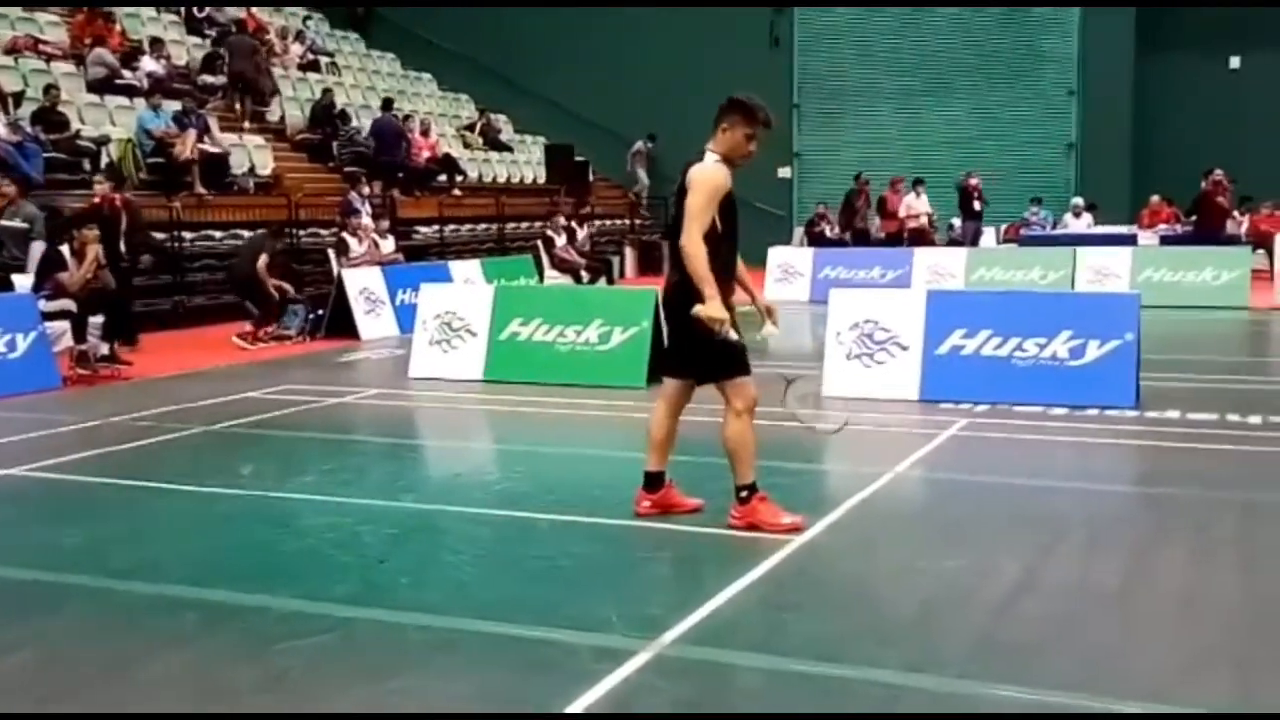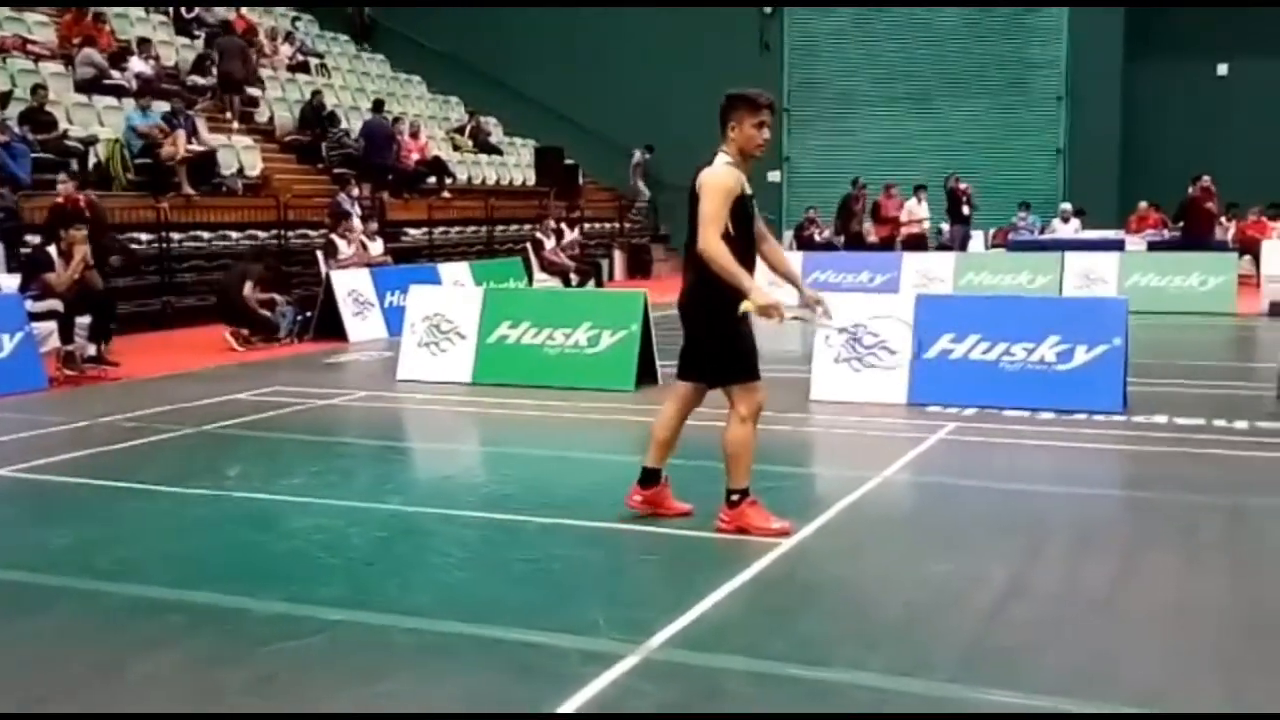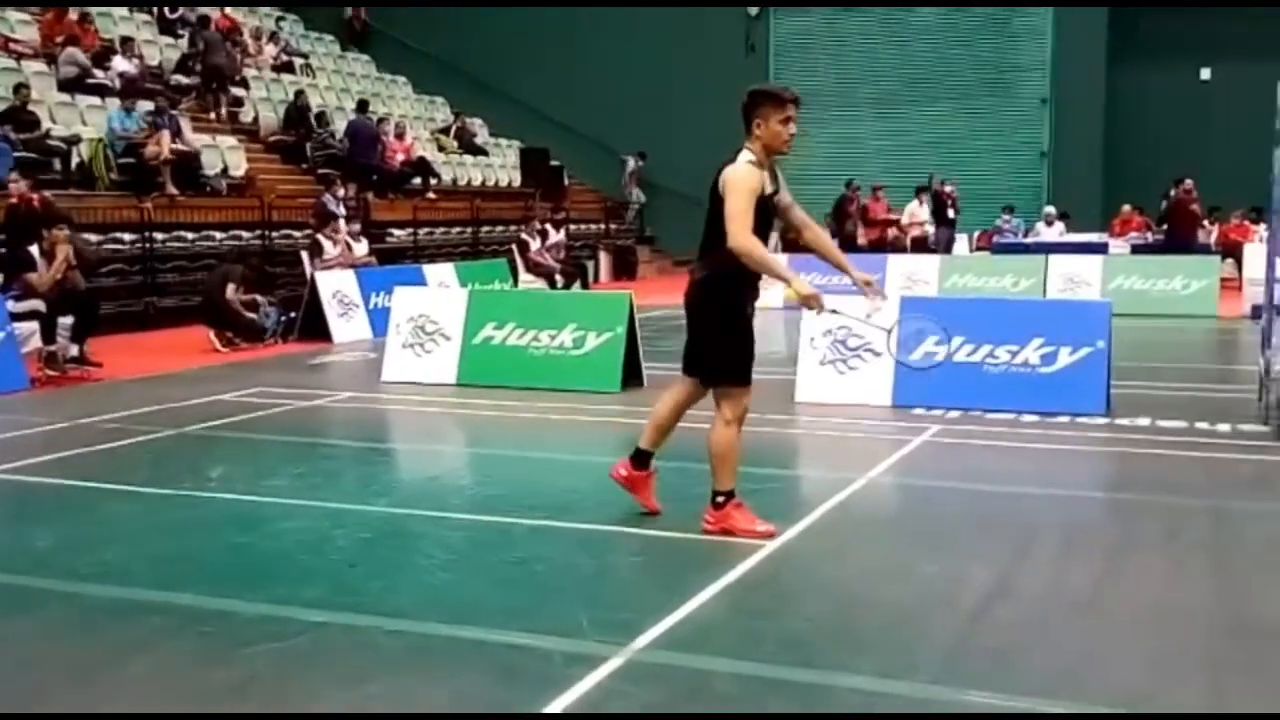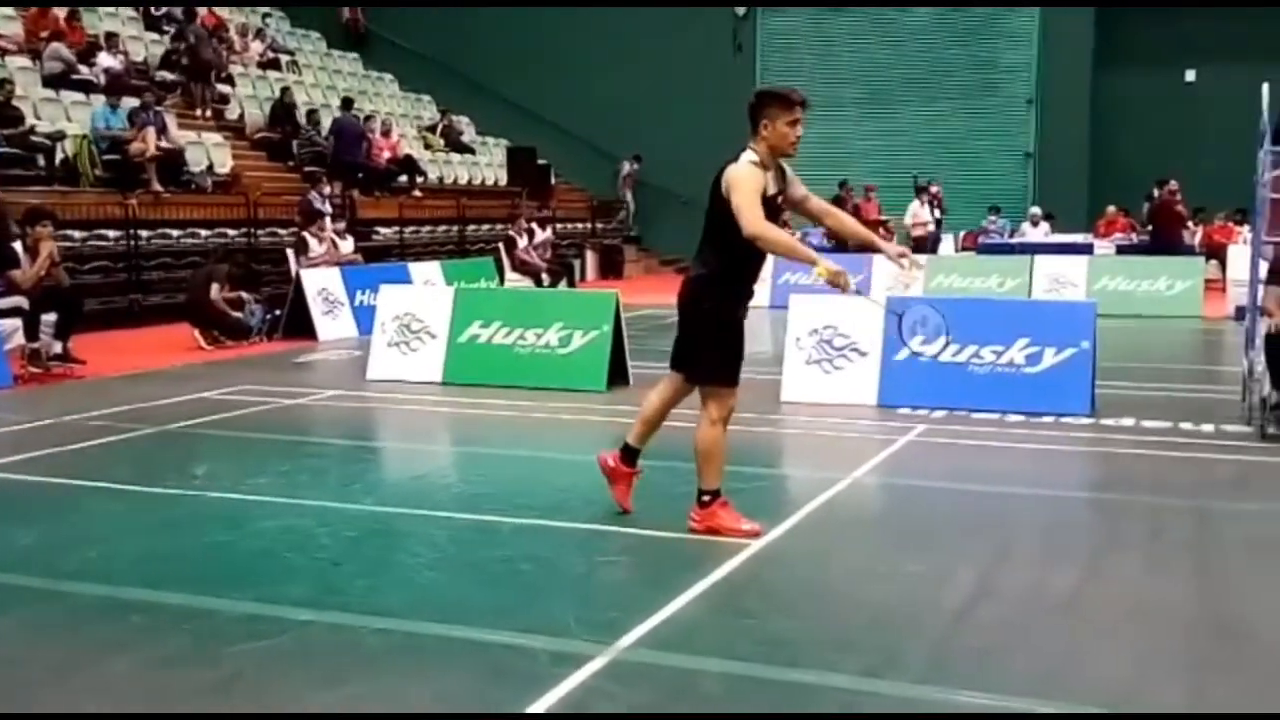
dt=0.3s
person 1, frame 1
left shoulder: (706, 171)
right shoulder: (711, 173)
right elbow: (691, 241)
left wrist: (753, 294)
right wrist: (712, 299)
left hip: (685, 300)
right hip: (699, 303)
left knee: (673, 394)
right knee: (742, 398)
left ankle: (654, 490)
right ankle: (747, 502)
person 1, frame 2
left shoulder: (737, 178)
right shoulder: (720, 176)
left elbow: (762, 240)
right elbow: (708, 244)
left wrist: (801, 287)
right wrist: (753, 290)
left hip: (708, 302)
right hip: (715, 303)
left knee: (685, 395)
right knee: (747, 402)
left ankle: (649, 487)
right ankle: (737, 506)
person 1, frame 3
left shoulder: (769, 174)
right shoulder: (742, 174)
left elbow: (805, 227)
right elbow: (740, 241)
left wrist: (850, 271)
right wrist: (792, 280)
left hip: (718, 296)
right hip: (721, 298)
left knee: (690, 386)
right knee: (733, 405)
left ankle: (637, 466)
right ankle: (722, 508)
person 1, frame 4
left shoulder: (780, 175)
right shoulder: (743, 173)
left elbow: (825, 214)
right elbow: (754, 229)
left wrist: (881, 244)
right wrist: (816, 261)
left hip: (717, 298)
right hip: (712, 299)
left knee: (679, 383)
right knee: (719, 404)
left ankle: (623, 460)
right ankle: (709, 507)
